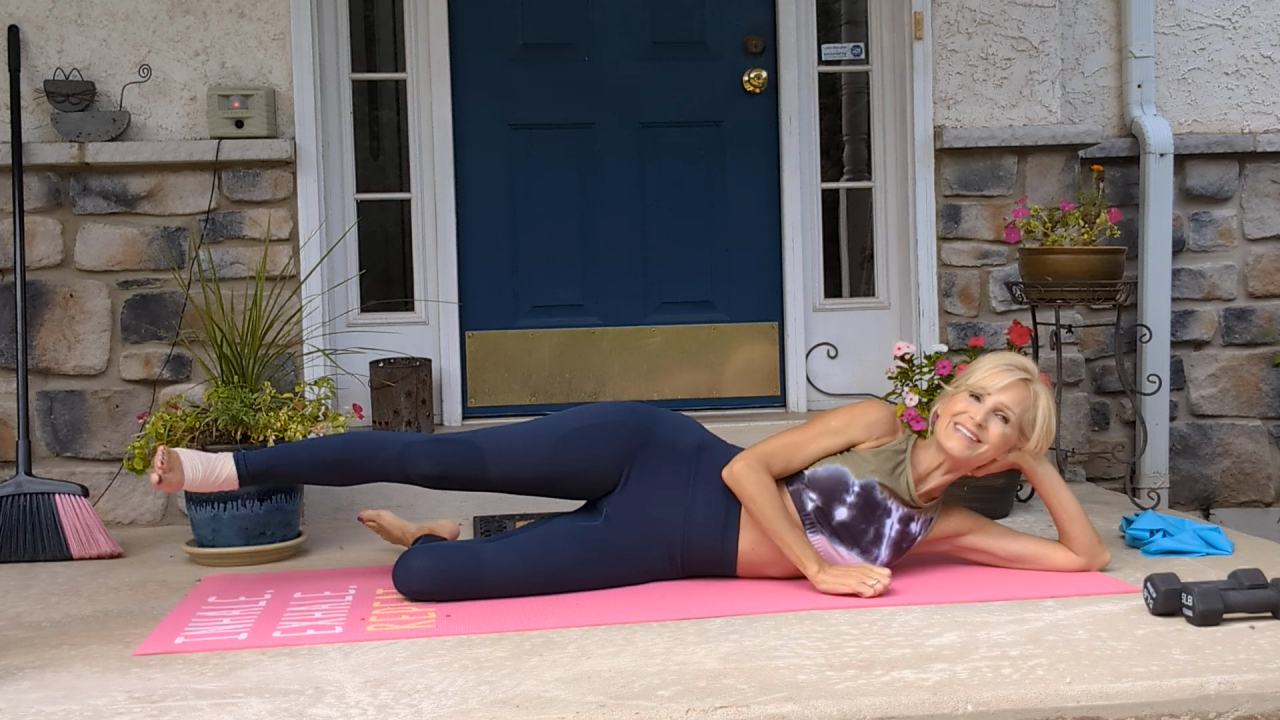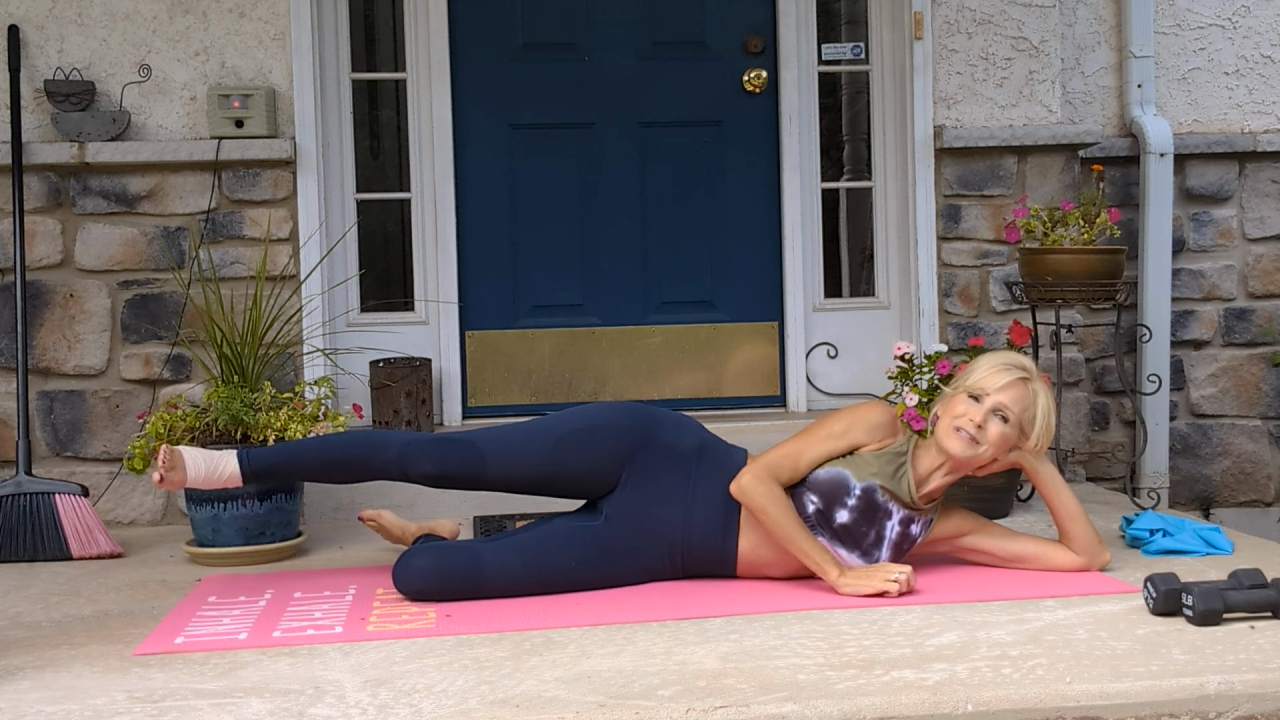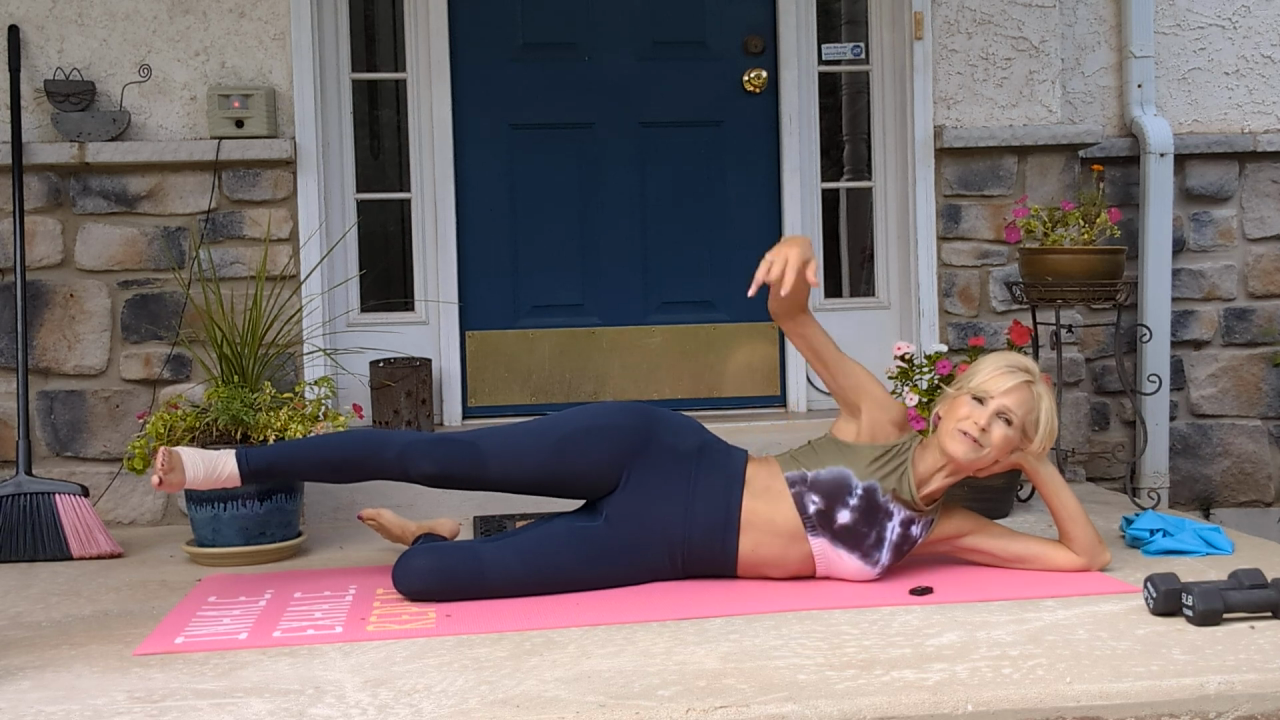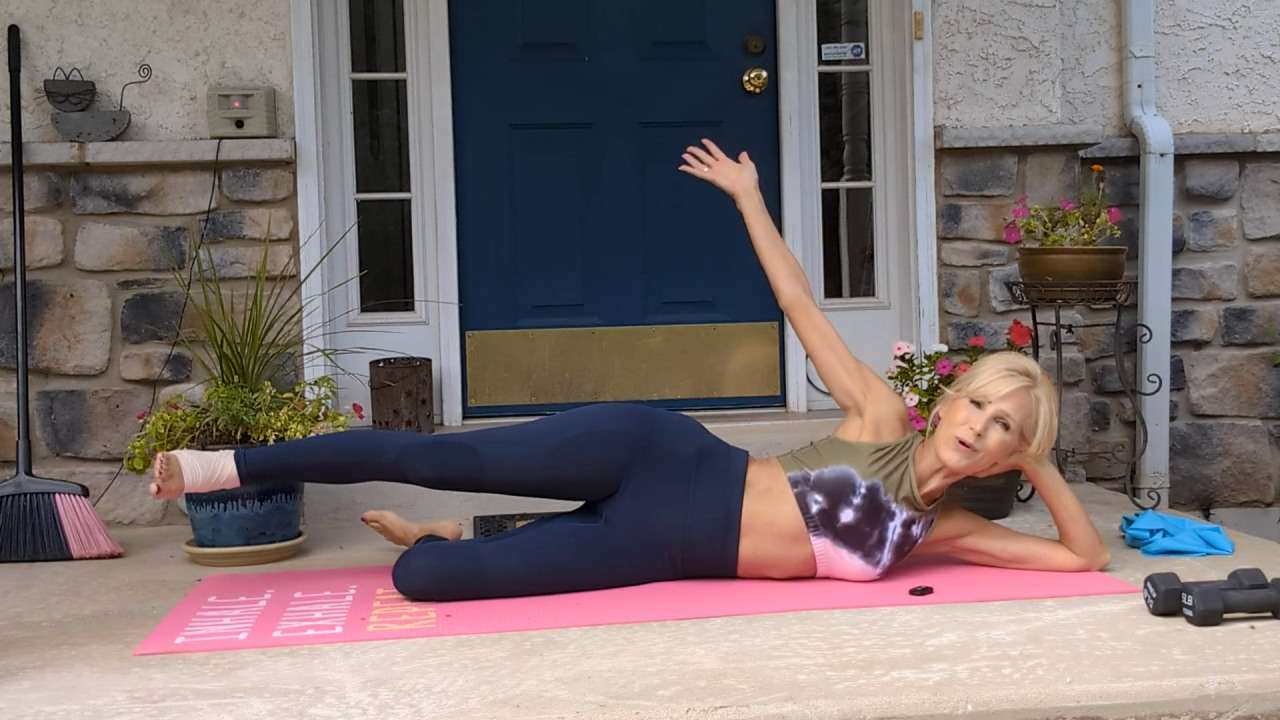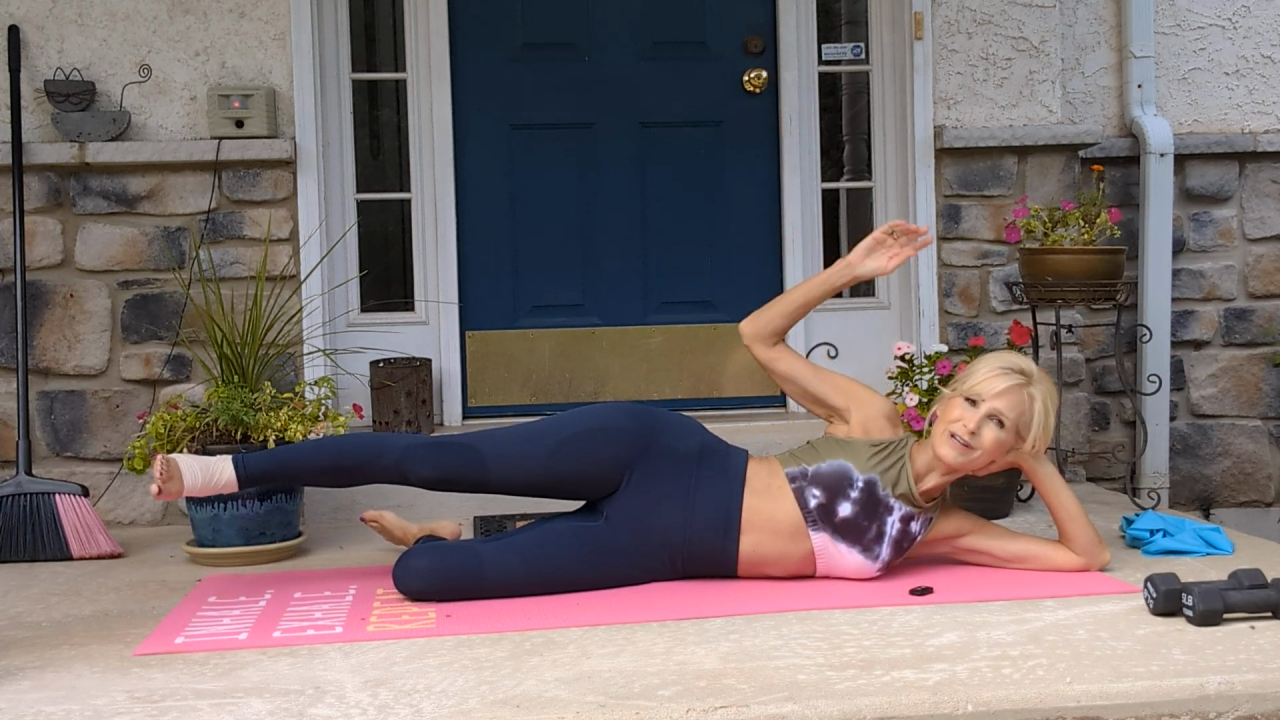
dt=0.7s
person 1, frame 1
left shoulder: (940, 524)
right shoulder: (877, 423)
left elbow: (1086, 555)
right elbow: (747, 467)
left wrist: (1039, 468)
right wrist: (815, 569)
left hip: (657, 549)
right hip: (657, 455)
right knee: (432, 456)
left ankle: (440, 538)
right ankle: (231, 467)
person 1, frame 2
left shoulder: (939, 525)
right shoulder: (878, 425)
left elbow: (1086, 556)
right elbow: (754, 478)
left wrist: (1039, 464)
right wrist: (836, 573)
left hip: (657, 549)
right hip: (655, 454)
right knee: (434, 456)
left ankle: (440, 537)
right ankle: (235, 464)
person 1, frame 3
left shoulder: (942, 527)
right shoulder: (883, 423)
left elbow: (1086, 550)
right elbow: (786, 319)
left wrist: (1040, 461)
right wrist: (799, 259)
left hip: (666, 551)
right hip: (663, 457)
right knee: (439, 456)
left ankle: (443, 552)
right ankle: (233, 463)
person 1, frame 4
left shoulder: (937, 526)
right shoulder: (882, 415)
left elbow: (1086, 554)
right elbow: (798, 302)
left wrist: (1040, 463)
right wrist: (747, 195)
left hip: (658, 548)
right hip: (659, 453)
right knee: (431, 457)
left ankle: (436, 539)
right ankle: (227, 464)
person 1, frame 5
left shoulder: (937, 529)
right shoulder: (877, 427)
left elbow: (1083, 558)
right elbow: (756, 335)
left wrist: (1038, 462)
right wrist: (846, 274)
left hip: (663, 552)
right hip: (660, 457)
left knee: (421, 579)
right knee: (430, 459)
left ankle: (450, 541)
right ankle: (224, 470)
